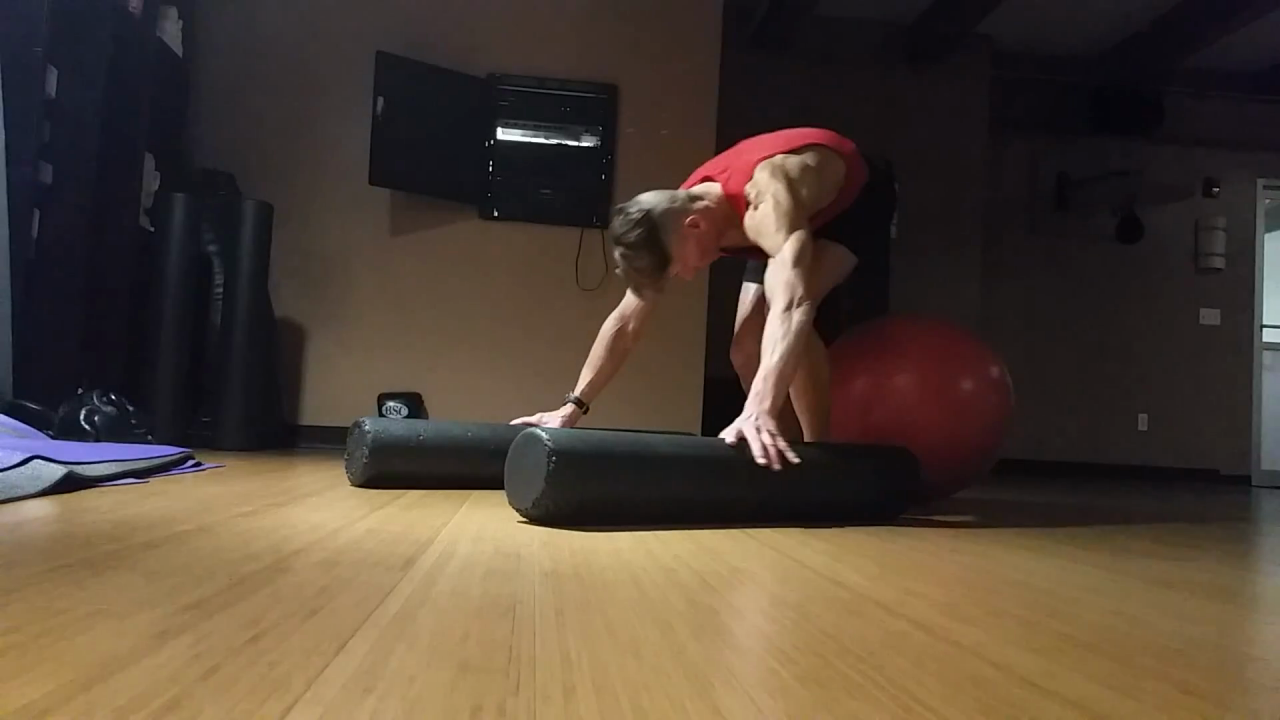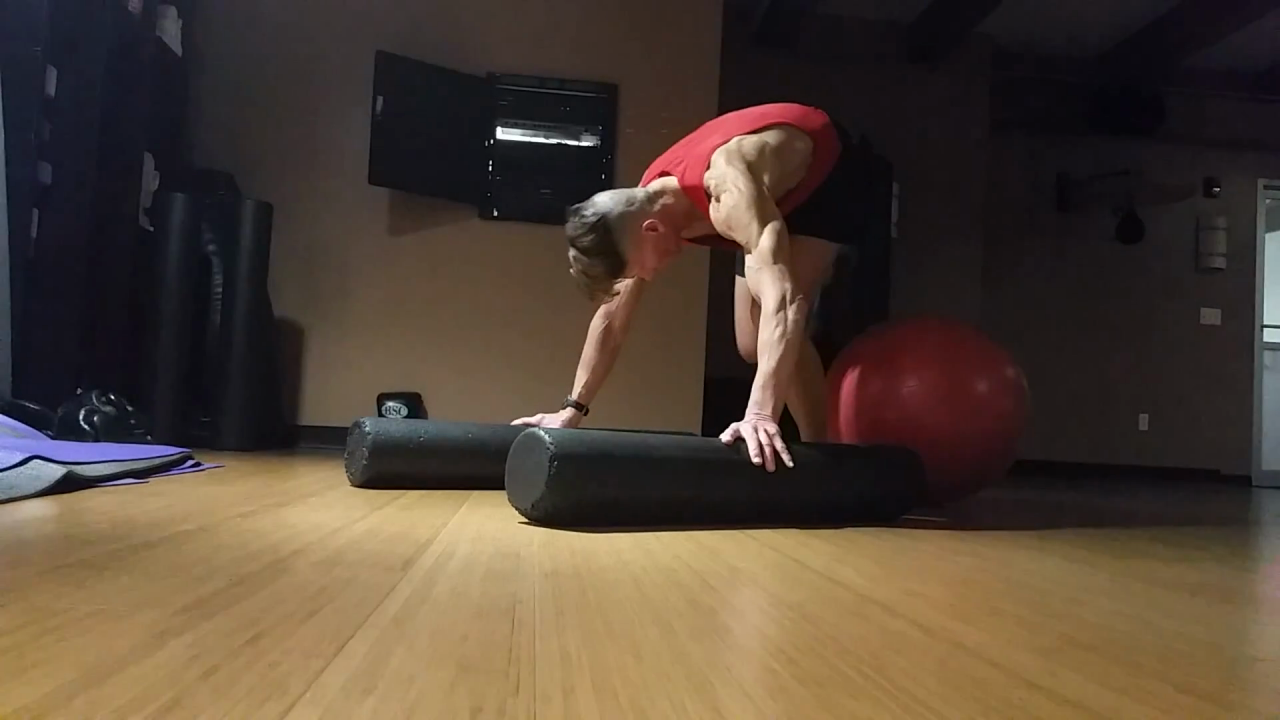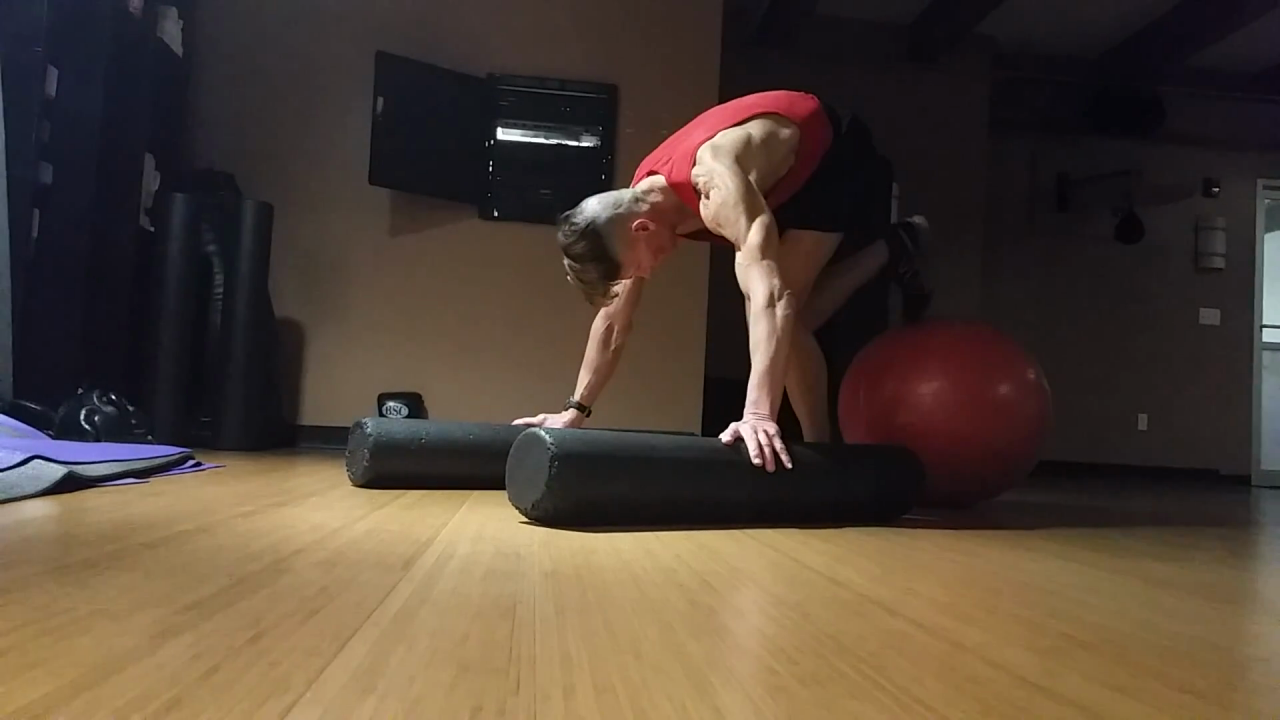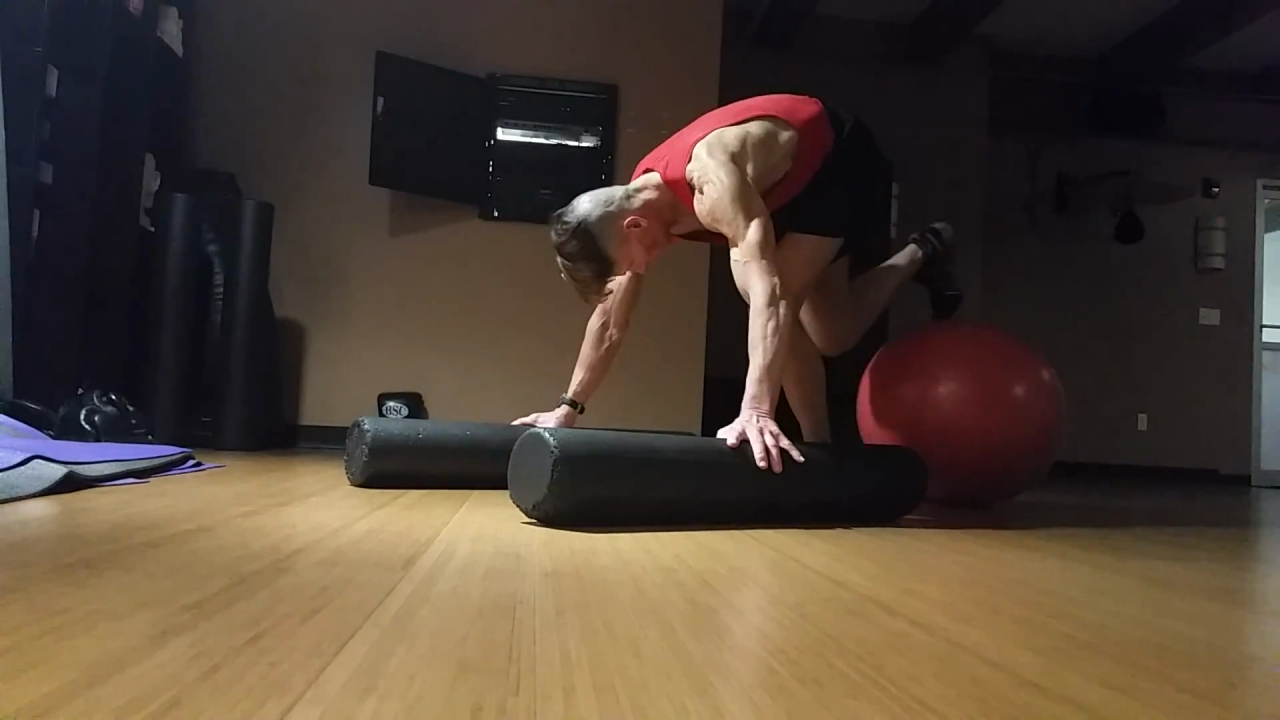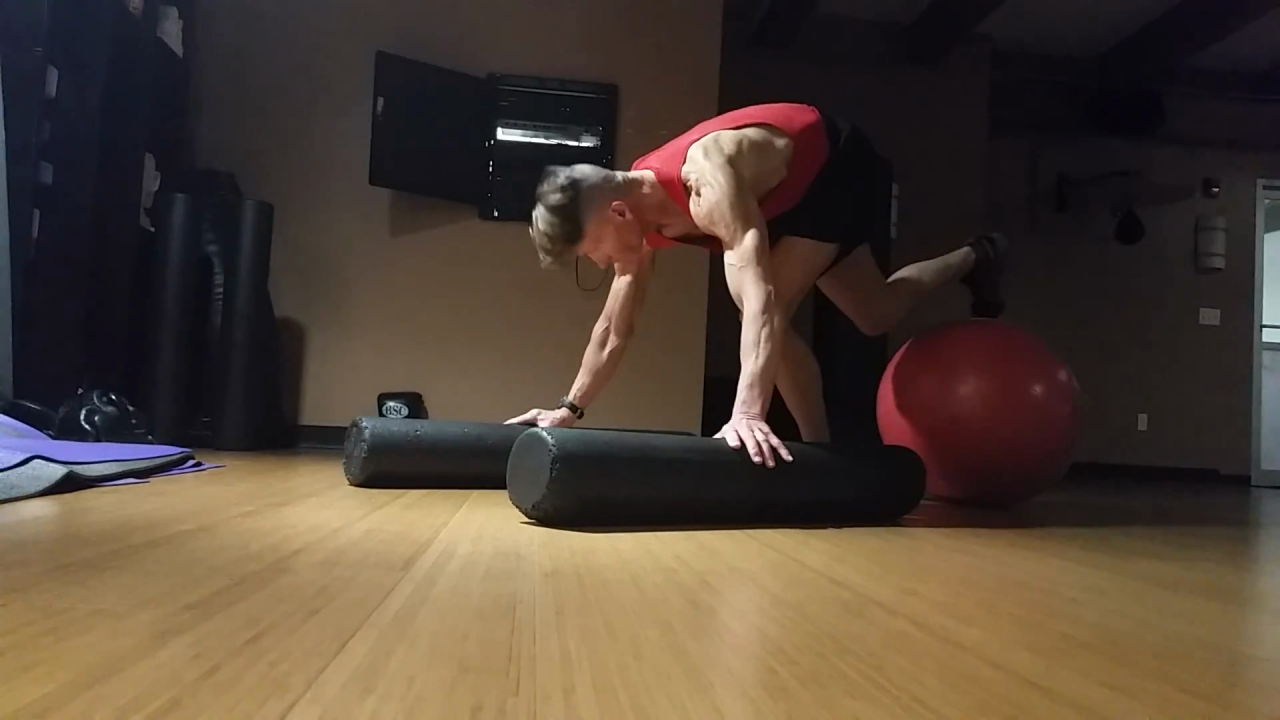
dt=0.4s
person 1, frame 1
left shoulder: (763, 204)
right shoulder: (676, 216)
left elbow: (791, 304)
right elbow: (626, 321)
left wrist: (758, 413)
right wrist: (574, 407)
left hip: (856, 196)
right hip: (798, 214)
left knee: (784, 306)
right knee: (747, 356)
right ankle: (789, 450)
person 1, frame 2
left shoulder: (727, 195)
right shoulder: (642, 207)
left elbow: (783, 300)
right elbow: (611, 319)
left wrist: (760, 414)
right wrist: (574, 410)
left hip: (829, 167)
right hip: (780, 181)
left knee: (774, 318)
right knee: (753, 344)
person 1, frame 3
left shoulder: (715, 189)
right shoulder: (636, 204)
left elbow: (770, 296)
right elbow: (613, 321)
left wrist: (759, 415)
right wrist: (576, 410)
left hip: (834, 155)
right hip: (784, 177)
left knee: (780, 310)
right knee: (790, 323)
left ankle: (820, 449)
right ankle: (890, 251)
person 1, frame 4
left shoulder: (710, 185)
right shoulder: (634, 203)
left elbow: (768, 292)
right elbow: (609, 320)
left wrist: (755, 411)
right wrist: (569, 407)
left hip: (836, 158)
right hip: (786, 181)
left knee: (772, 309)
right knee: (834, 336)
right ankle: (922, 255)
person 1, frame 5
left shoulder: (706, 185)
right shoulder: (636, 212)
left elbow: (759, 300)
right elbow: (614, 328)
left wrist: (747, 413)
right wrist: (569, 409)
left hip: (836, 165)
right hip: (789, 190)
left knee: (766, 313)
right knee: (877, 315)
right ankle: (973, 258)
